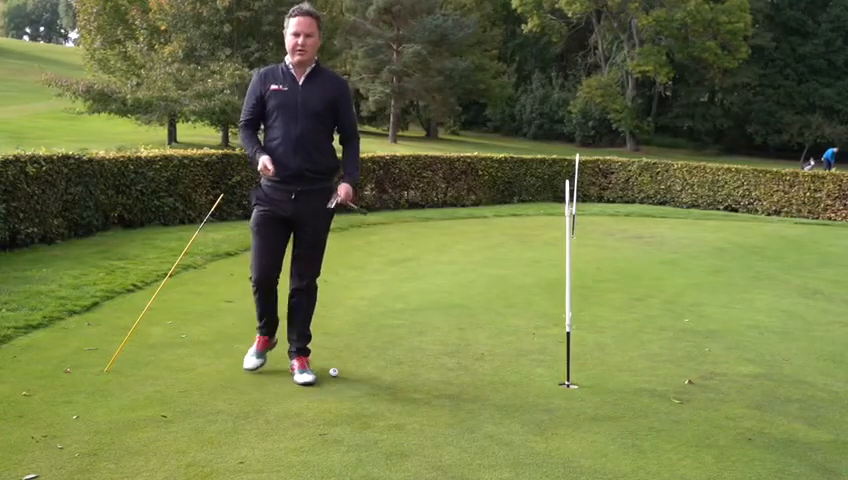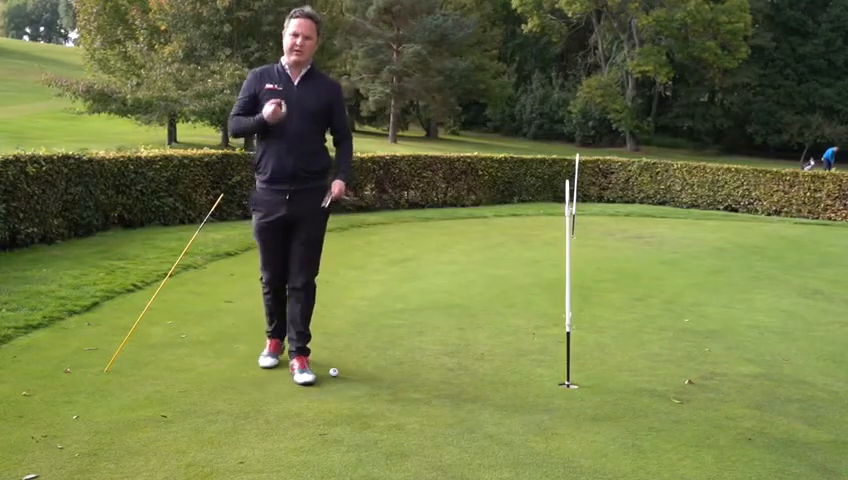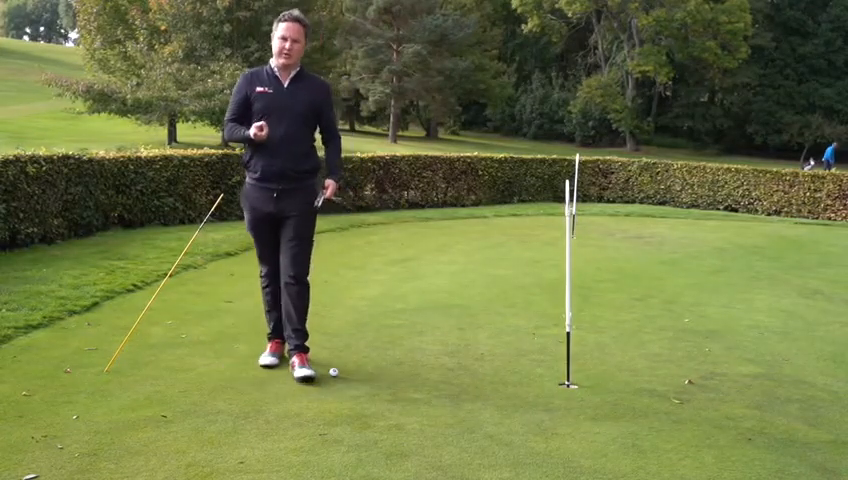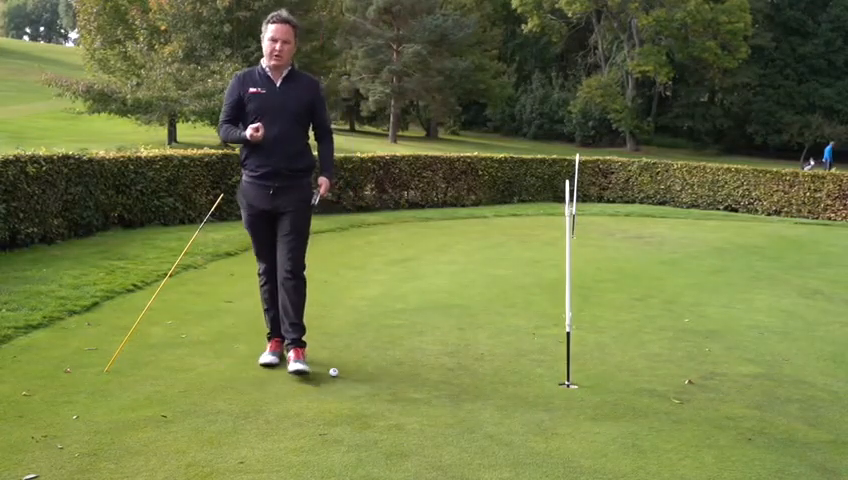
dt=0.3s
person 1, frame 1
left shoulder: (334, 85)
right shoulder: (264, 79)
left elbow: (350, 138)
right elbow: (246, 126)
left wrist: (348, 179)
right wrist: (259, 155)
left hip: (317, 195)
right hip: (272, 193)
left knee: (304, 280)
right knee: (263, 275)
left ankle: (299, 354)
right ankle: (265, 334)
person 1, frame 2
left shoulder: (329, 88)
right shoulder: (259, 78)
left elbow: (343, 138)
right elbow: (234, 124)
left wrist: (342, 176)
right wrist: (263, 119)
left hip: (312, 195)
right hip: (268, 193)
left knee: (302, 278)
right knee: (272, 276)
left ankle: (299, 353)
right ankle: (274, 338)
person 1, frame 3
left shoulder: (318, 88)
right shoulder: (249, 81)
left elbow: (331, 137)
right elbow: (230, 128)
left wrist: (332, 174)
right wrist: (250, 134)
left hip: (300, 193)
right hip: (259, 191)
left knee: (294, 273)
right knee: (269, 271)
left ankle: (298, 350)
right ankle: (276, 339)
person 1, frame 4
left shoulder: (309, 86)
right shoulder: (242, 82)
left elbow: (323, 134)
right elbow: (224, 128)
left wrist: (326, 172)
right wrist: (245, 134)
left hip: (295, 190)
right hip: (255, 189)
left knee: (291, 269)
right knee: (267, 269)
left ankle: (295, 346)
right ankle: (275, 339)
